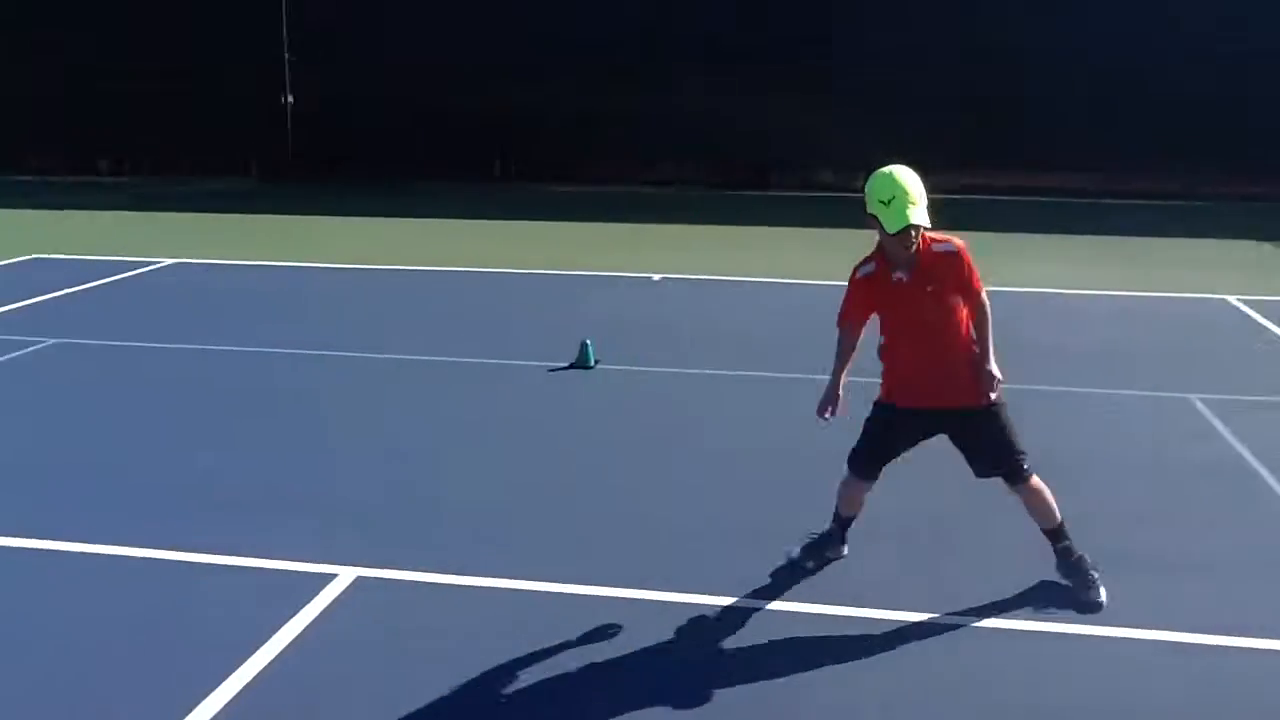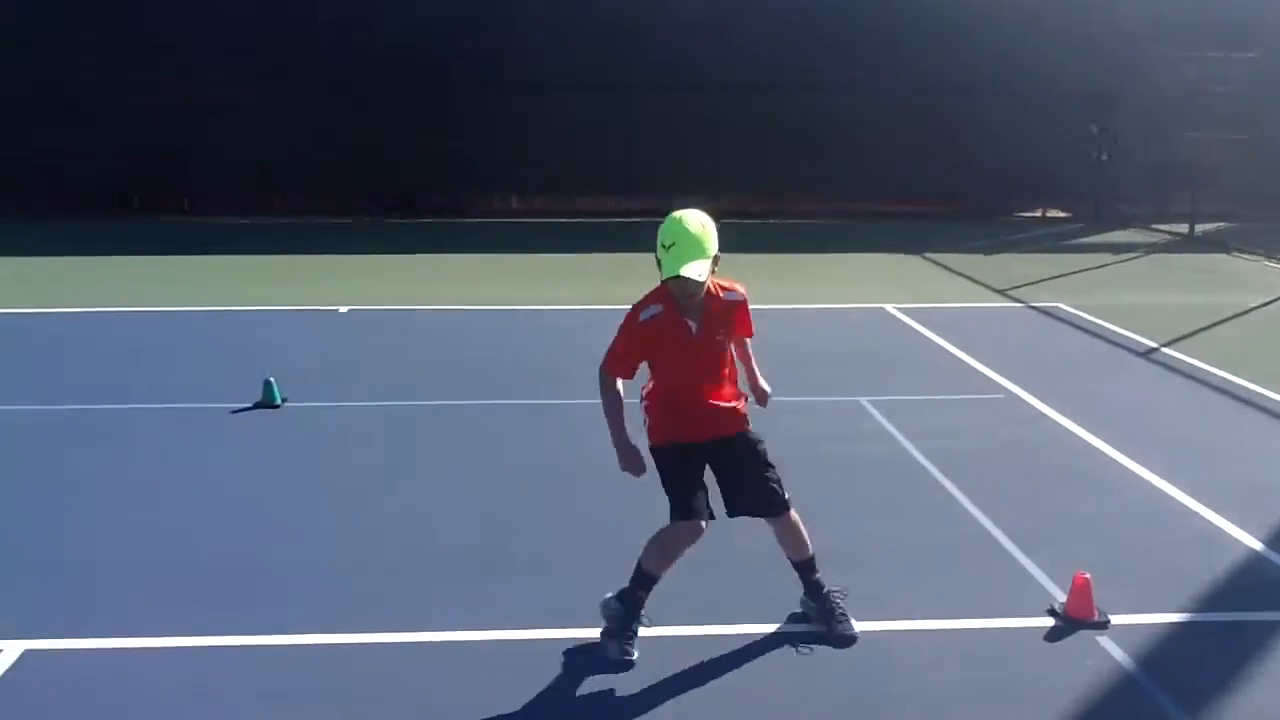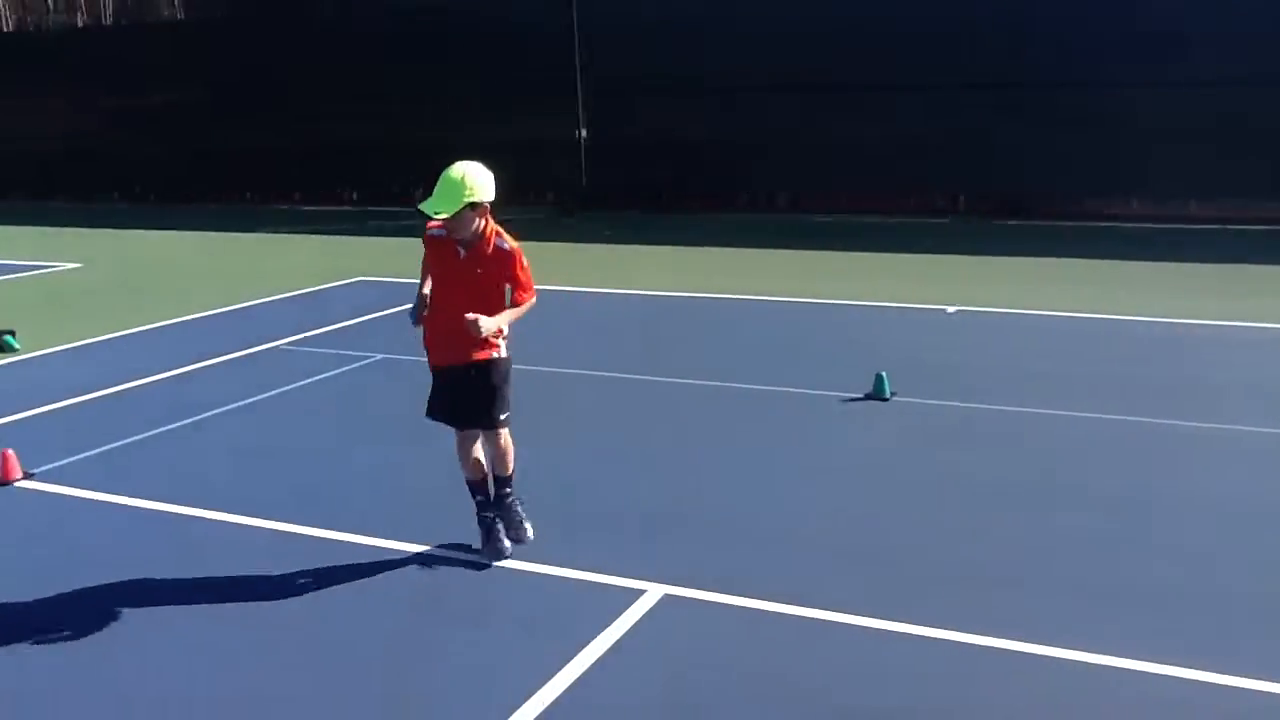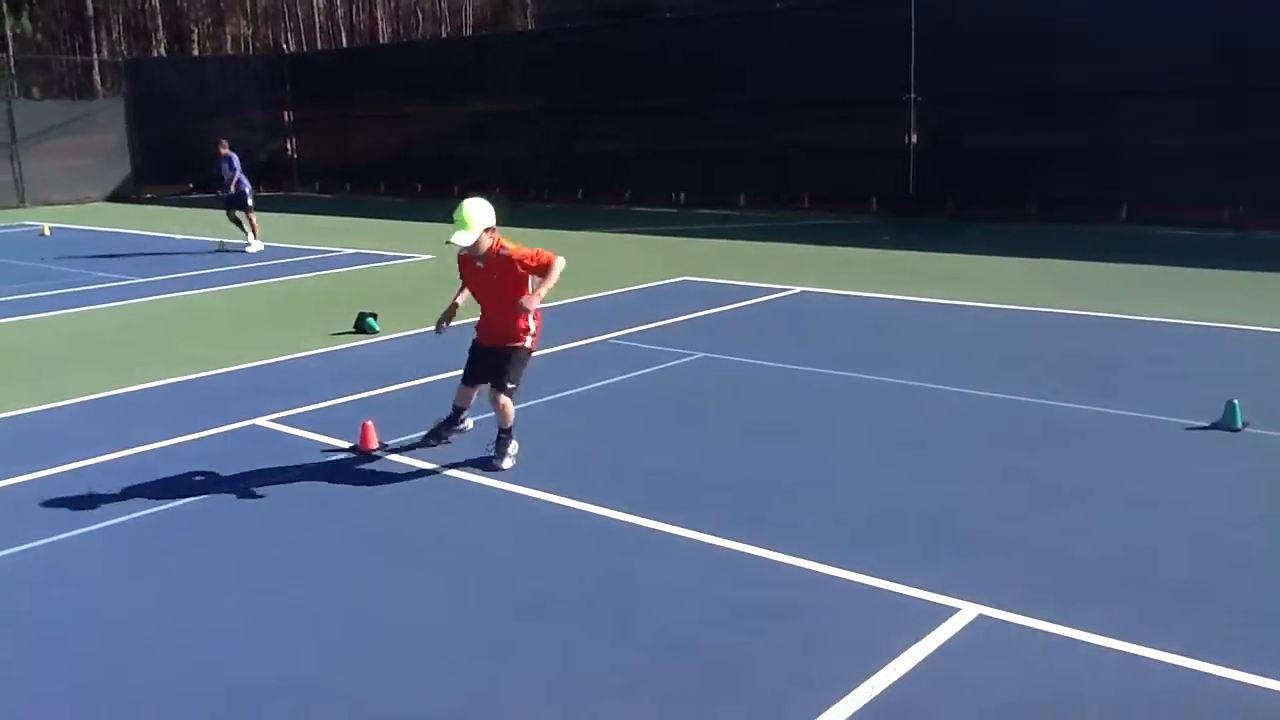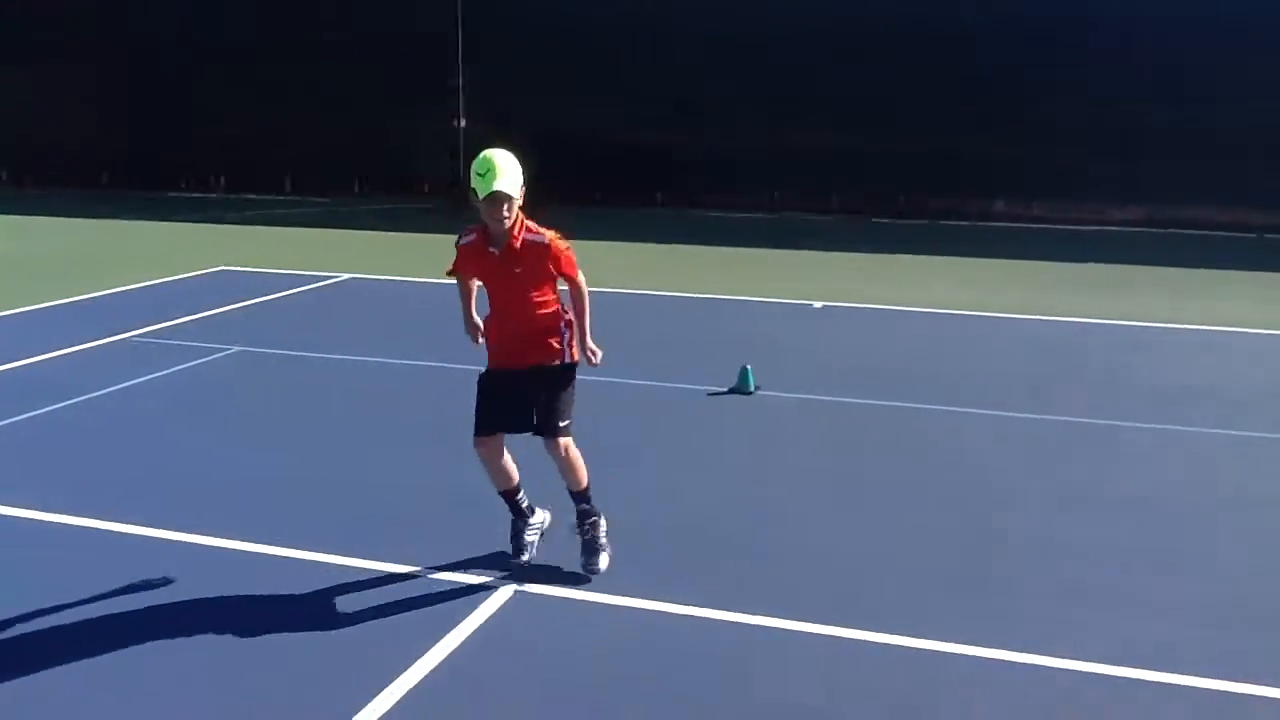
dt=1s
person 1, frame 1
left shoulder: (950, 253)
right shoulder: (866, 278)
left elbow: (977, 299)
right elbow: (850, 325)
left wrist: (987, 358)
right wrist: (835, 382)
left hip: (969, 386)
right hip: (906, 393)
left knee: (1020, 476)
right knee: (861, 469)
left ankle: (1066, 553)
right ankle: (836, 537)
person 1, frame 2
left shoulder: (732, 299)
right shoulder: (646, 317)
right elbow: (610, 375)
left wrist: (754, 378)
right wrist: (622, 444)
left hip: (727, 419)
right hip: (672, 428)
left knee: (779, 510)
right knee: (688, 524)
left ankle: (816, 592)
right ankle: (627, 606)
person 1, frame 3
left shoulder: (505, 250)
right shoulder: (435, 236)
left elbow: (526, 297)
left wrist: (496, 324)
right wrist: (421, 297)
left hip: (486, 350)
right hip: (445, 351)
left knee: (496, 428)
right knee: (467, 433)
left ankle: (507, 499)
right ankle: (484, 506)
person 1, frame 4
left shoulder: (513, 256)
right shoulder: (465, 257)
left elbow: (557, 262)
left wrist: (537, 295)
right wrist: (452, 306)
left hip: (518, 334)
right hip: (487, 332)
left knee: (499, 395)
right knee: (468, 385)
left ankle: (506, 441)
right ankle: (458, 420)
person 1, frame 5
left shoulder: (544, 243)
right shoulder: (470, 244)
left elbow: (576, 282)
left wrist: (585, 337)
right wrist: (470, 316)
left hip: (551, 350)
right hip: (503, 355)
left knee: (556, 439)
right knee: (488, 442)
left ankle: (589, 520)
right ankle: (525, 517)
